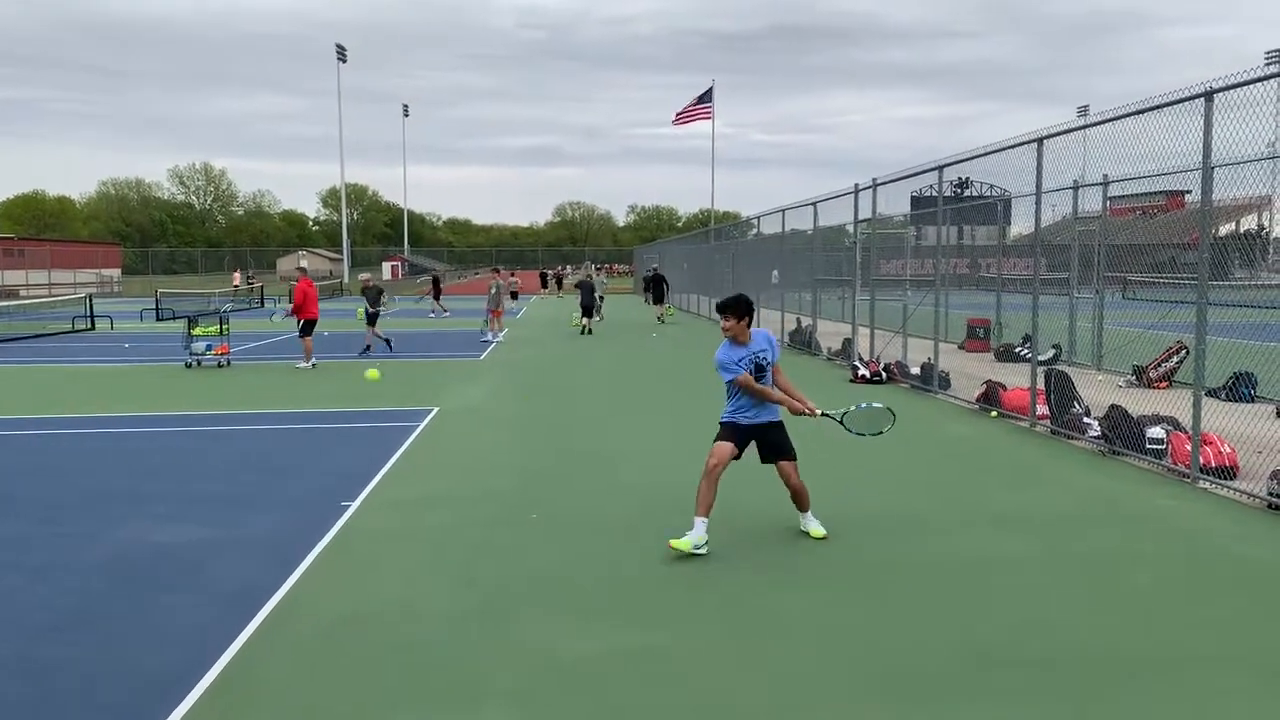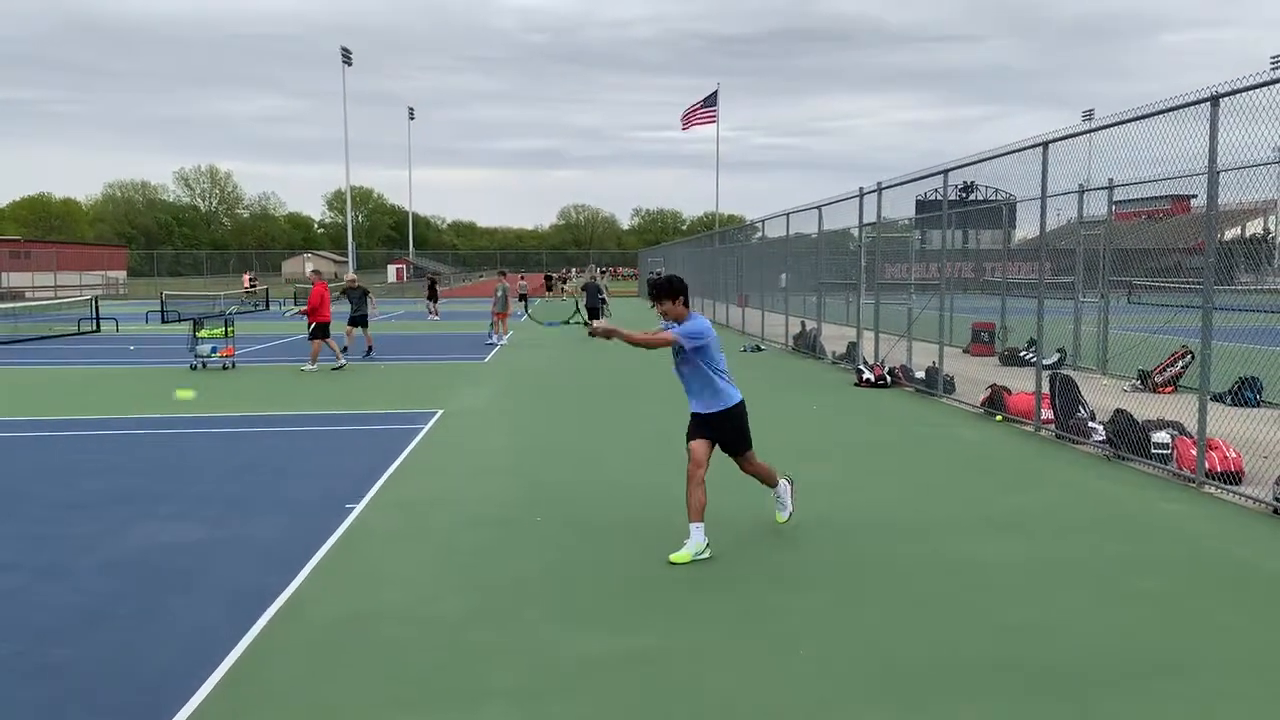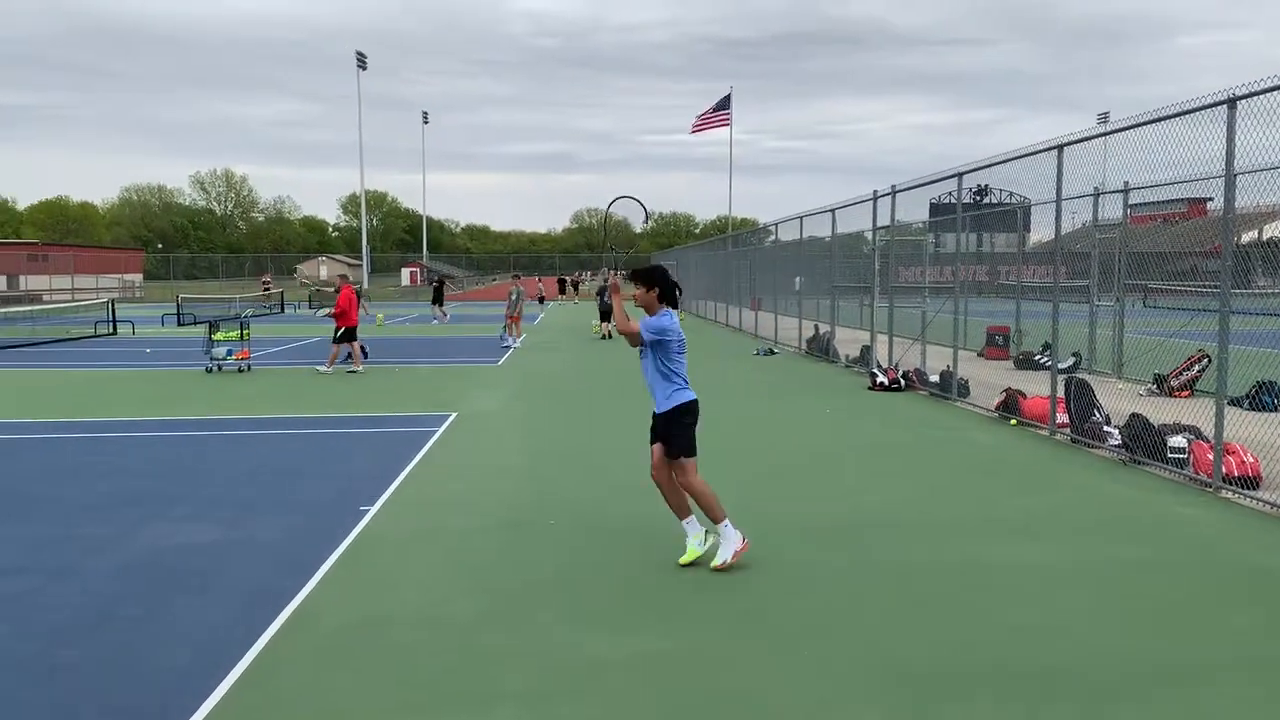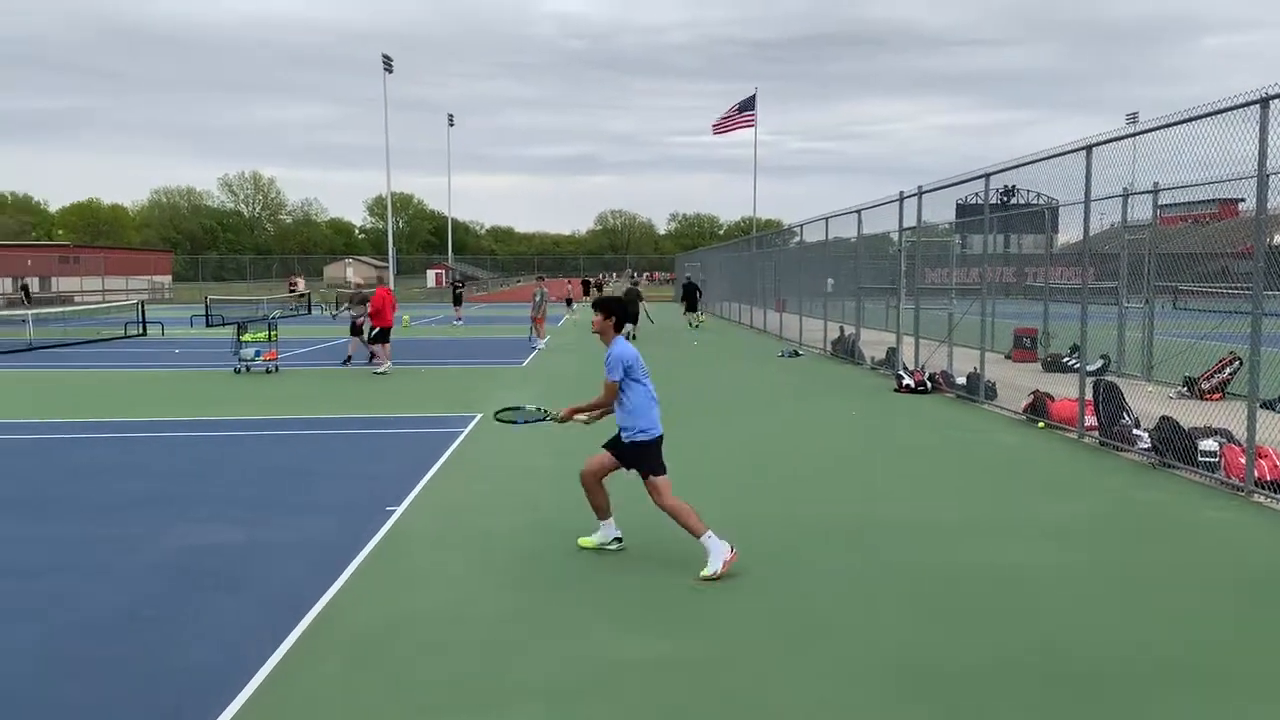
dt=0.3s
person 1, frame 1
left shoulder: (767, 339)
right shoulder: (723, 356)
left elbow: (777, 377)
right elbow: (756, 389)
left wrist: (806, 403)
right wrist: (793, 405)
left hip: (769, 420)
right hip: (735, 421)
left knee: (792, 479)
right knee: (713, 466)
left ankle: (807, 519)
right ankle: (698, 535)
person 1, frame 2
left shoulder: (699, 328)
right shoulder: (675, 326)
left elbow: (652, 341)
right elbow: (641, 340)
left wrist: (613, 330)
right wrist: (613, 332)
left hip: (728, 408)
right hip: (701, 412)
left knee: (748, 464)
right knee: (695, 471)
left ankle: (780, 487)
right ankle: (698, 541)
person 1, frame 3
left shoulder: (662, 322)
right shoulder: (659, 319)
left elbow: (623, 329)
right elbow: (631, 334)
left wrist: (615, 295)
right wrist: (618, 294)
left hip: (679, 407)
right hip: (664, 409)
left knee: (687, 477)
right knee: (660, 472)
left ankle: (731, 537)
right ankle: (696, 536)
person 1, frame 4
left shoulder: (617, 353)
right shoulder: (620, 349)
left elbow: (607, 398)
left wrist: (574, 410)
right wrist: (599, 414)
left hip: (642, 435)
right hip: (629, 434)
left knee: (664, 498)
right knee: (588, 473)
left ankle: (718, 549)
right ankle: (609, 533)
